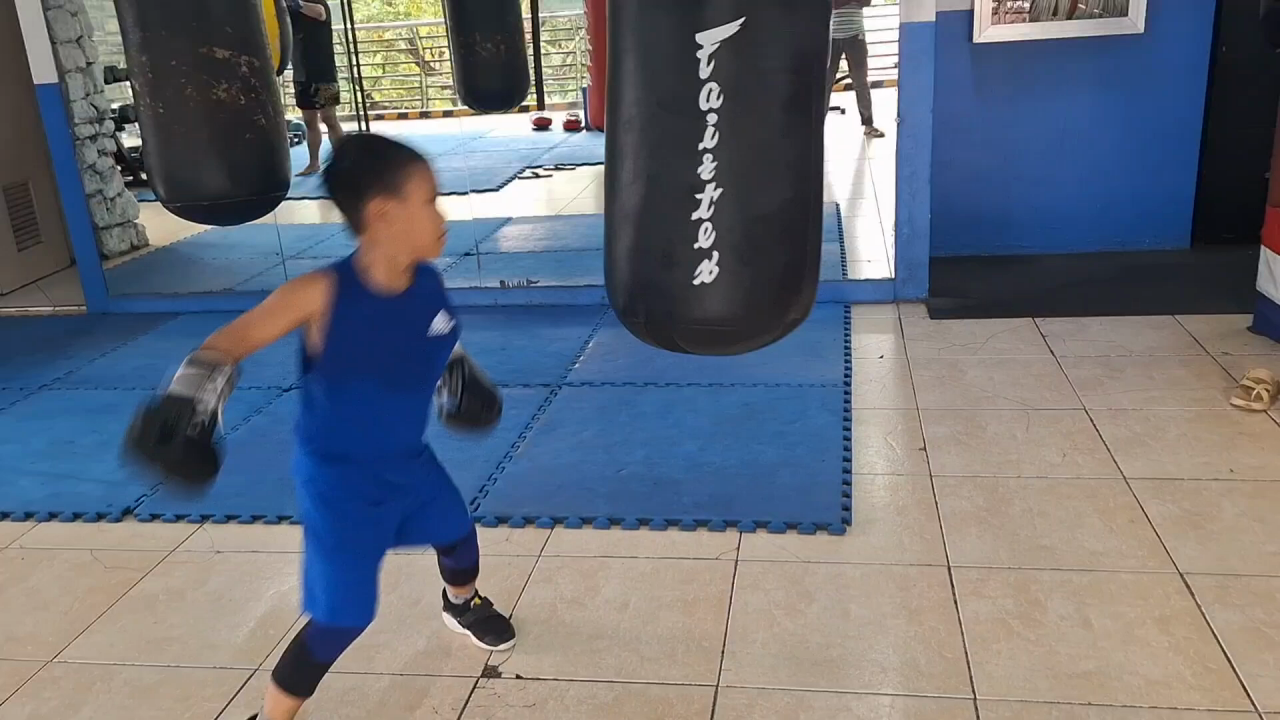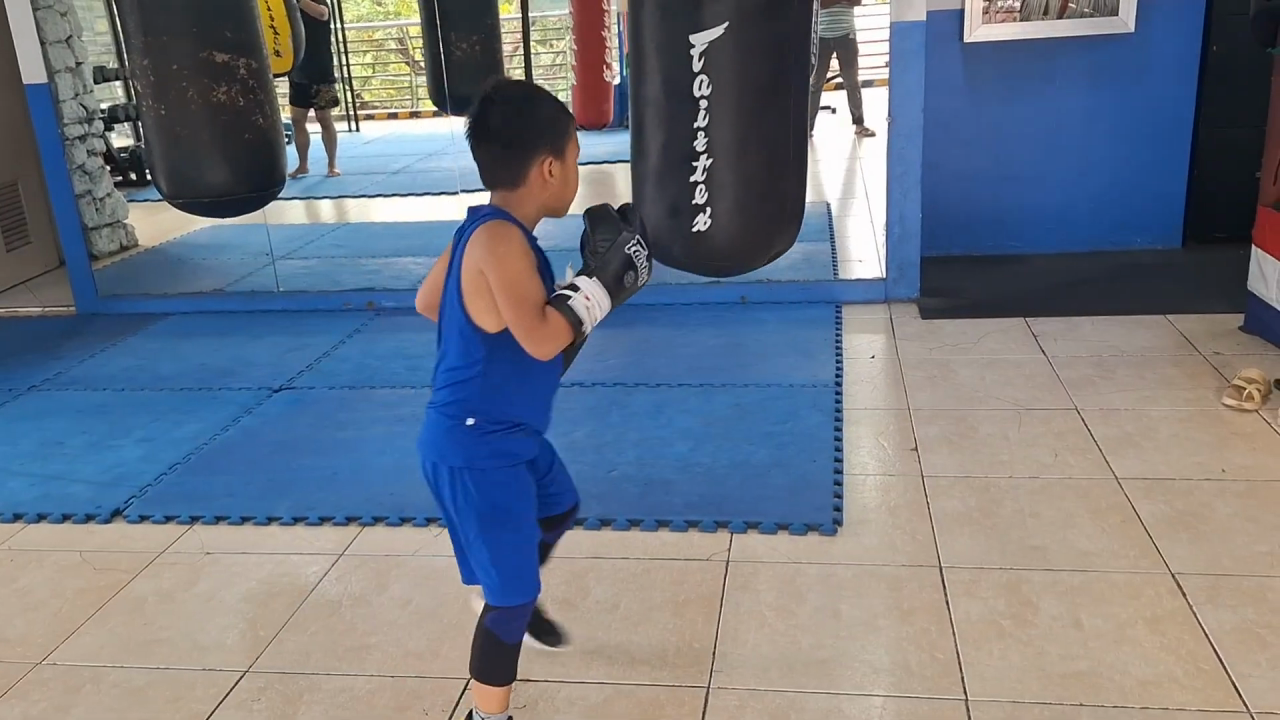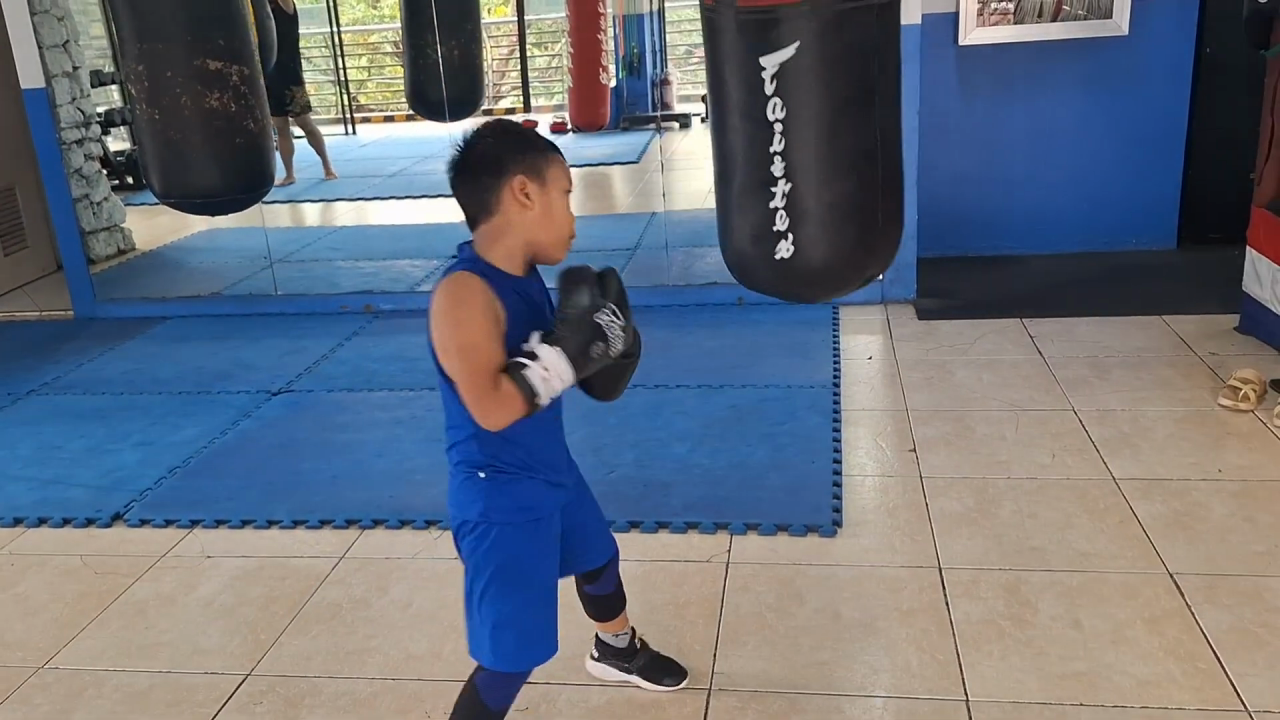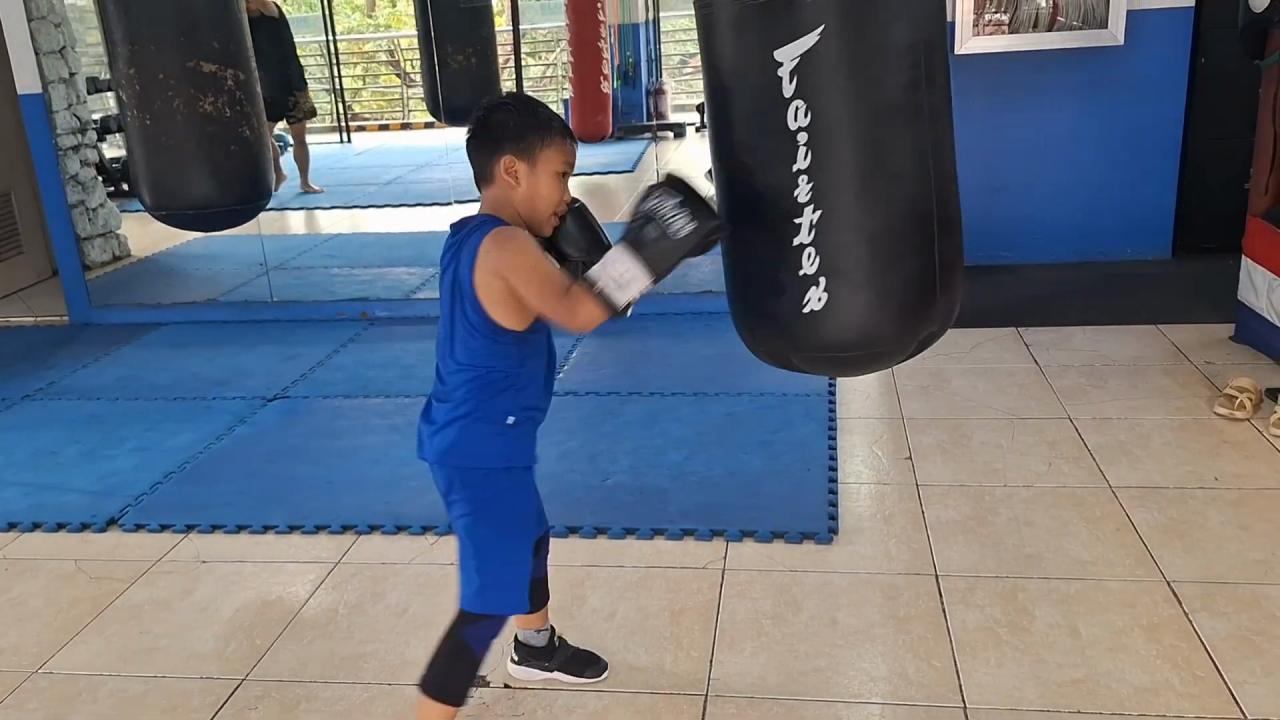
dt=0.7s
person 1, frame 1
left shoulder: (427, 280)
right shoulder: (321, 295)
right elbow: (227, 343)
left wrist: (458, 377)
right wrist: (190, 397)
left hip: (402, 457)
right hip: (340, 475)
left knee: (456, 534)
right knee: (341, 617)
left ankle: (465, 604)
person 1, frame 2
left shoulder: (489, 230)
right shoulder: (499, 240)
left elbow: (428, 302)
right elbow: (542, 340)
right wrist: (603, 282)
left hip: (505, 432)
right hip: (473, 449)
left knee: (559, 509)
right knee: (515, 593)
left ankle: (511, 603)
person 1, frame 3
left shoulder: (527, 272)
right shoulder: (462, 292)
right elbow: (493, 411)
left wrist: (602, 343)
right wrist: (569, 346)
left hip: (549, 473)
right hip: (499, 501)
left knee: (600, 559)
right knee: (515, 656)
left ankle: (616, 647)
person 1, frame 4
left shoulder: (472, 237)
right shoulder: (508, 245)
right elbow: (575, 312)
left wrist: (560, 246)
right wrist: (647, 250)
left hip: (462, 438)
right hip: (486, 448)
left knee: (528, 538)
right knee: (487, 604)
left ankle: (535, 644)
